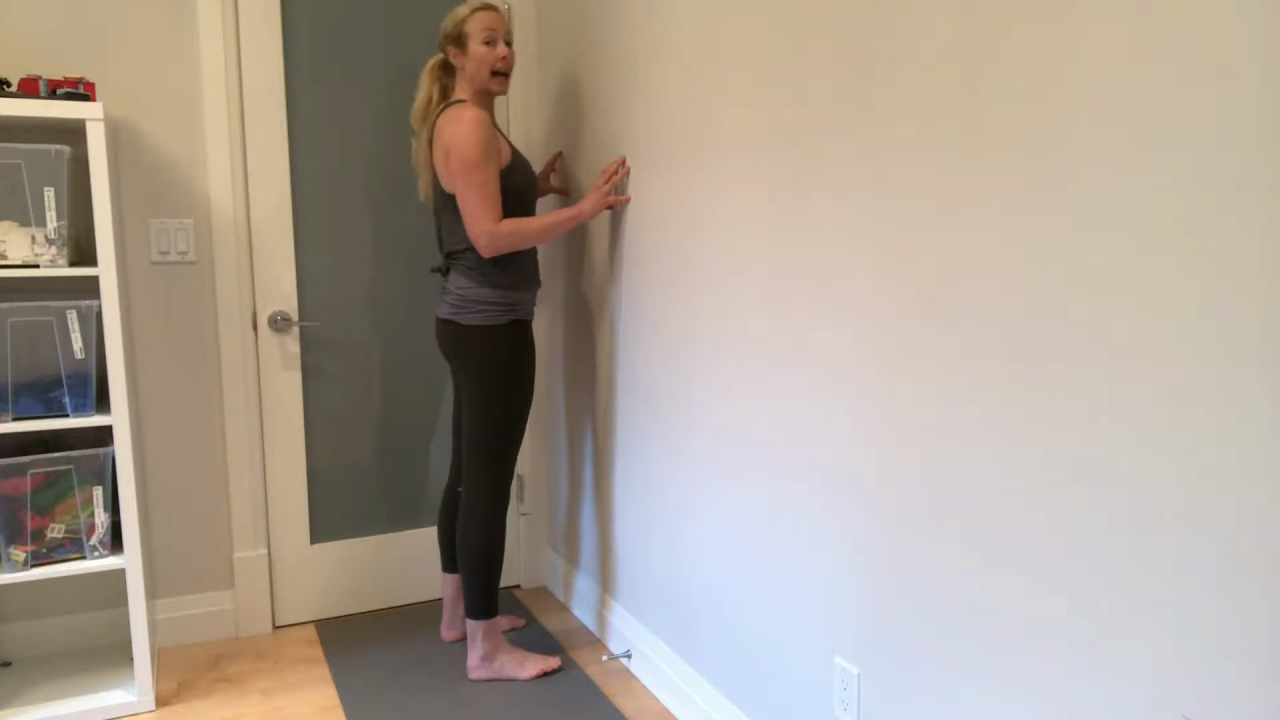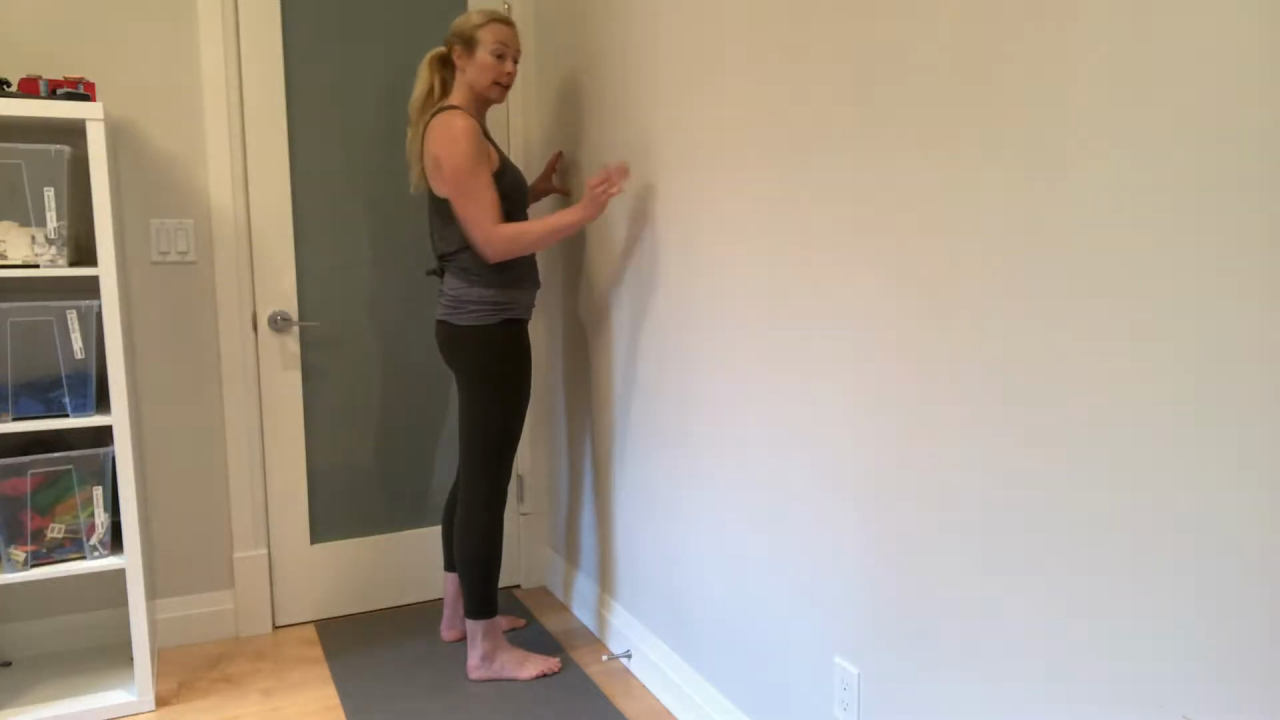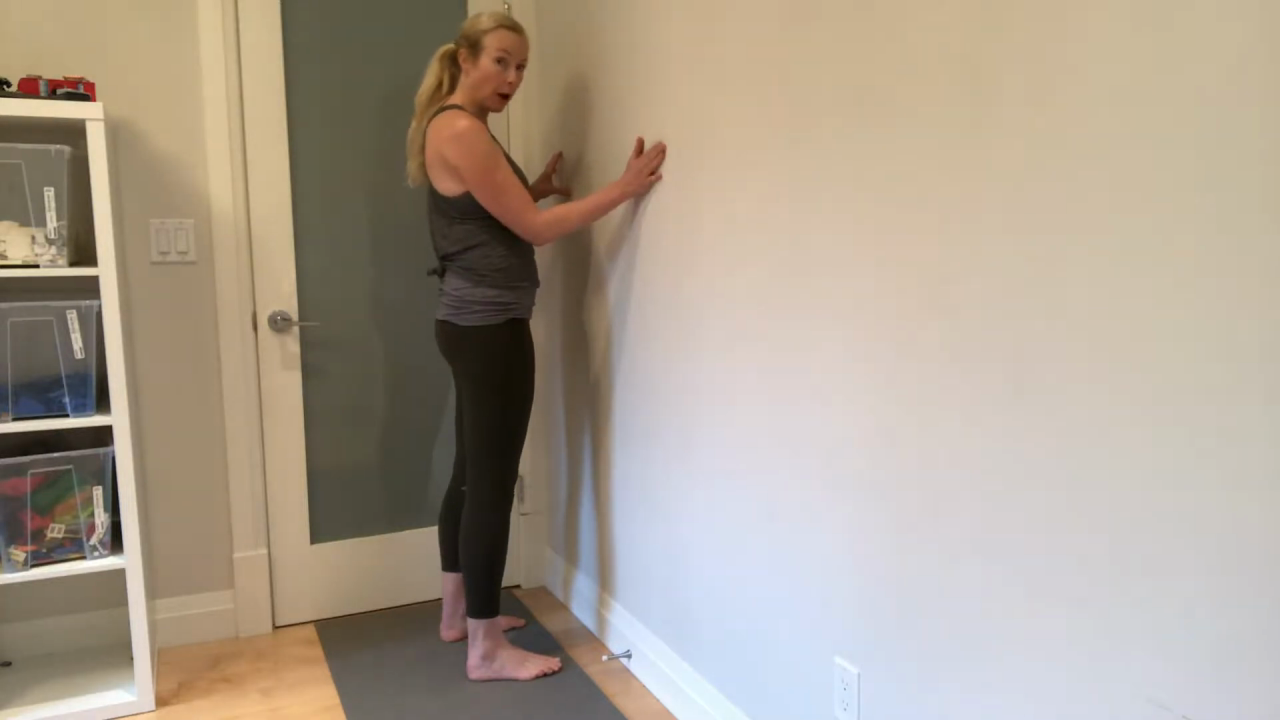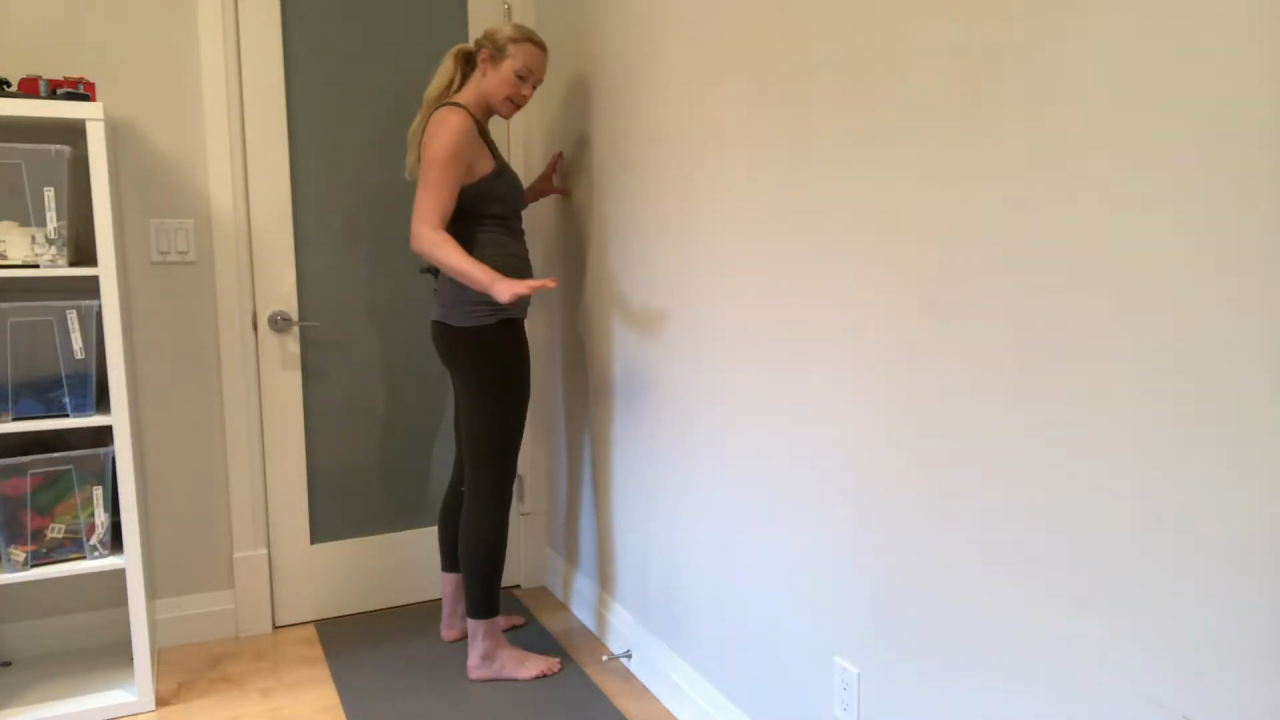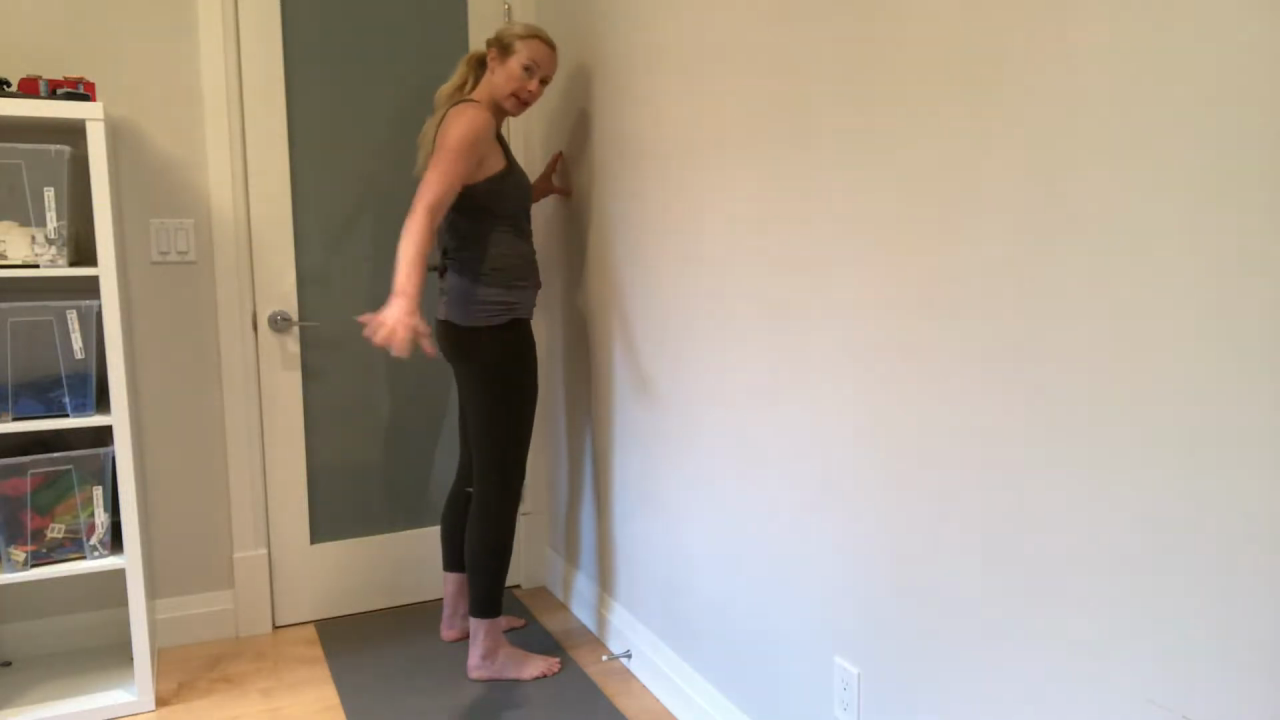
dt=1s
person 1, frame 1
left shoulder: (463, 123)
right shoulder: (469, 122)
right elbow: (489, 237)
left wrist: (531, 189)
right wrist: (583, 209)
left hip: (472, 319)
right hip: (490, 324)
left knee: (468, 473)
right knee: (488, 482)
left ankle: (458, 613)
right ankle: (486, 649)
person 1, frame 2
left shoulder: (459, 127)
right shoulder: (457, 130)
right elbow: (495, 243)
left wrist: (531, 193)
right wrist: (584, 209)
left hip: (478, 320)
right hip: (485, 325)
left knee: (476, 473)
right knee: (486, 481)
left ankle: (458, 612)
right ankle: (484, 649)
person 1, frame 3
left shoulder: (453, 127)
right shoulder: (461, 131)
right elbow: (533, 229)
left wrist: (534, 189)
right wrist: (623, 189)
left hip: (472, 322)
right hip: (489, 327)
left knee: (472, 473)
right knee: (492, 483)
left ankle: (458, 612)
right ankle: (486, 648)
person 1, frame 4
left shoulder: (470, 128)
right shoulder: (453, 124)
right elbow: (425, 234)
left wrist: (530, 193)
right wrist: (499, 284)
left hip: (475, 326)
right hip: (481, 327)
left knee: (472, 473)
right knee: (491, 481)
left ankle: (458, 612)
right ankle: (486, 648)
person 1, frame 5
left shoulder: (484, 129)
right shoulder: (470, 121)
right elbow: (424, 214)
left wrist: (533, 192)
right wrist: (402, 300)
left hip: (493, 325)
right hip: (491, 328)
left knee: (477, 473)
right knee: (498, 484)
left ankle: (461, 612)
right ankle: (487, 648)
